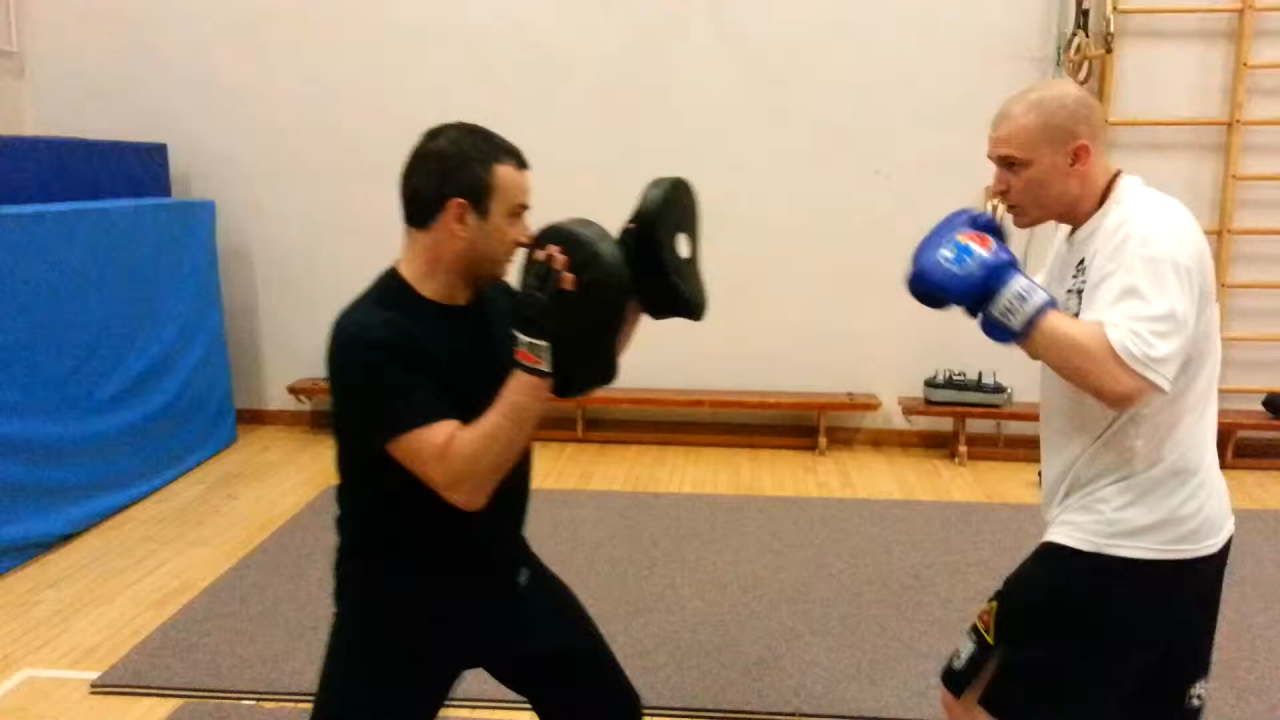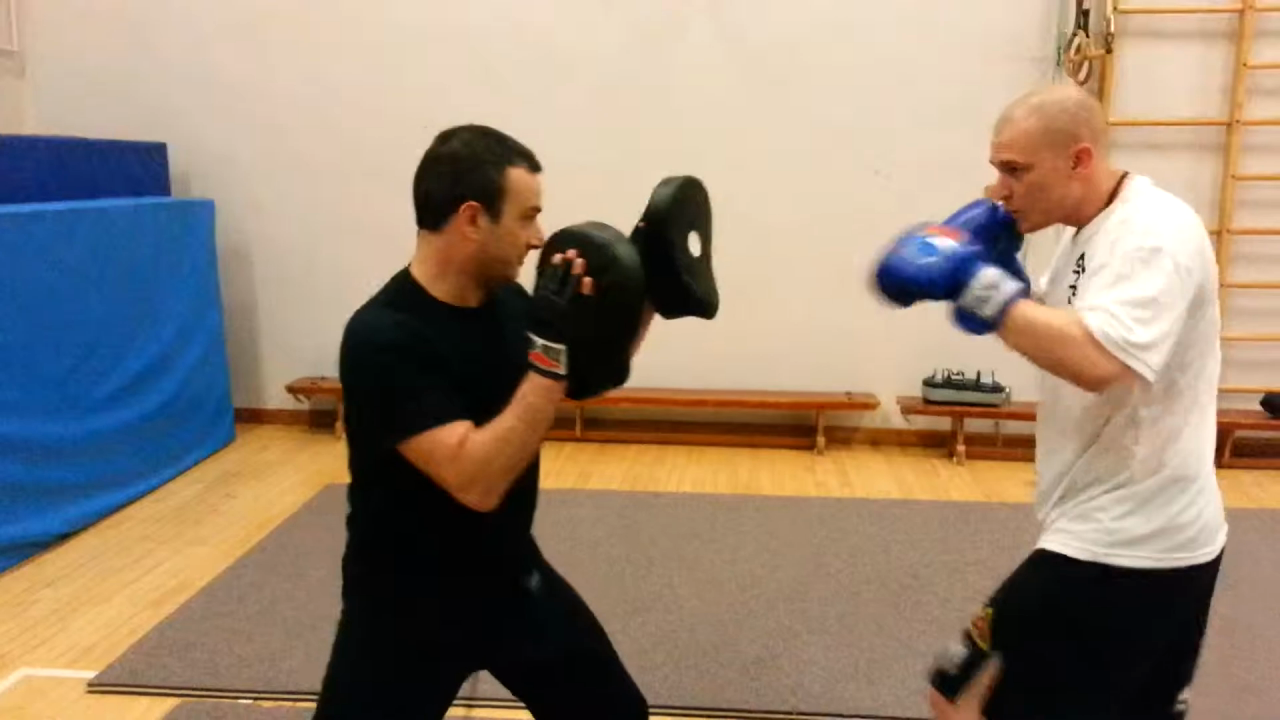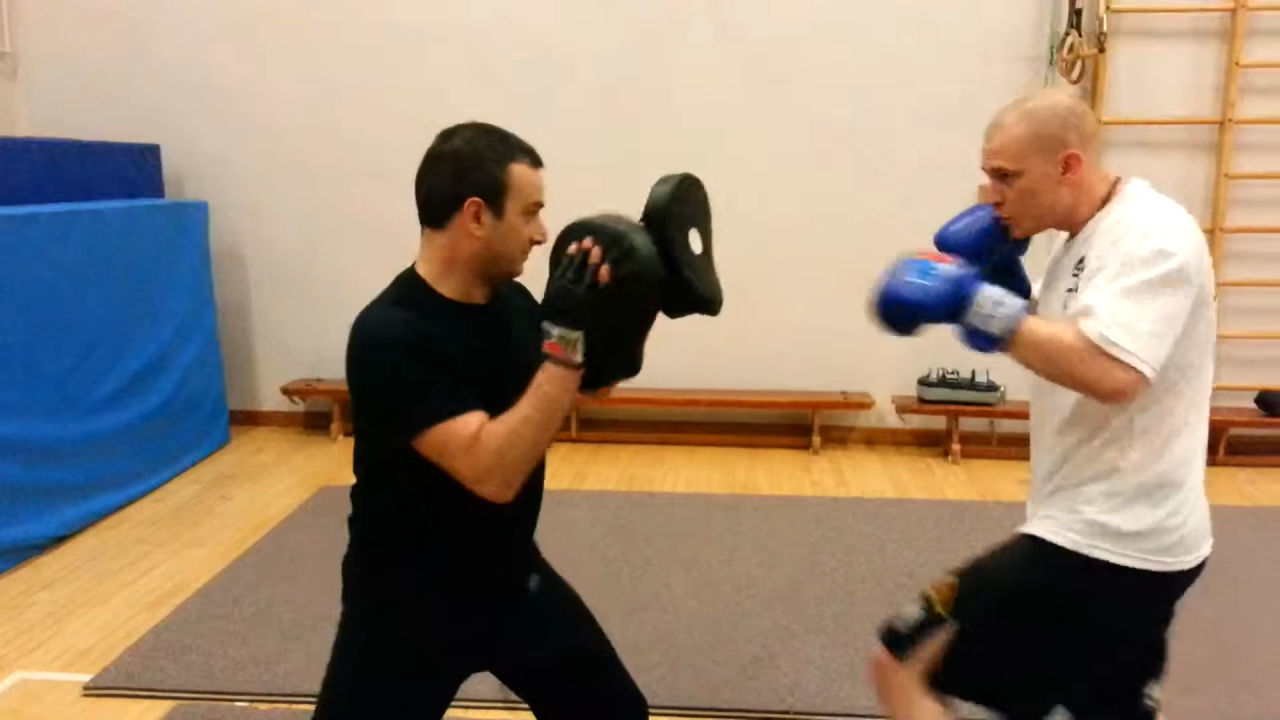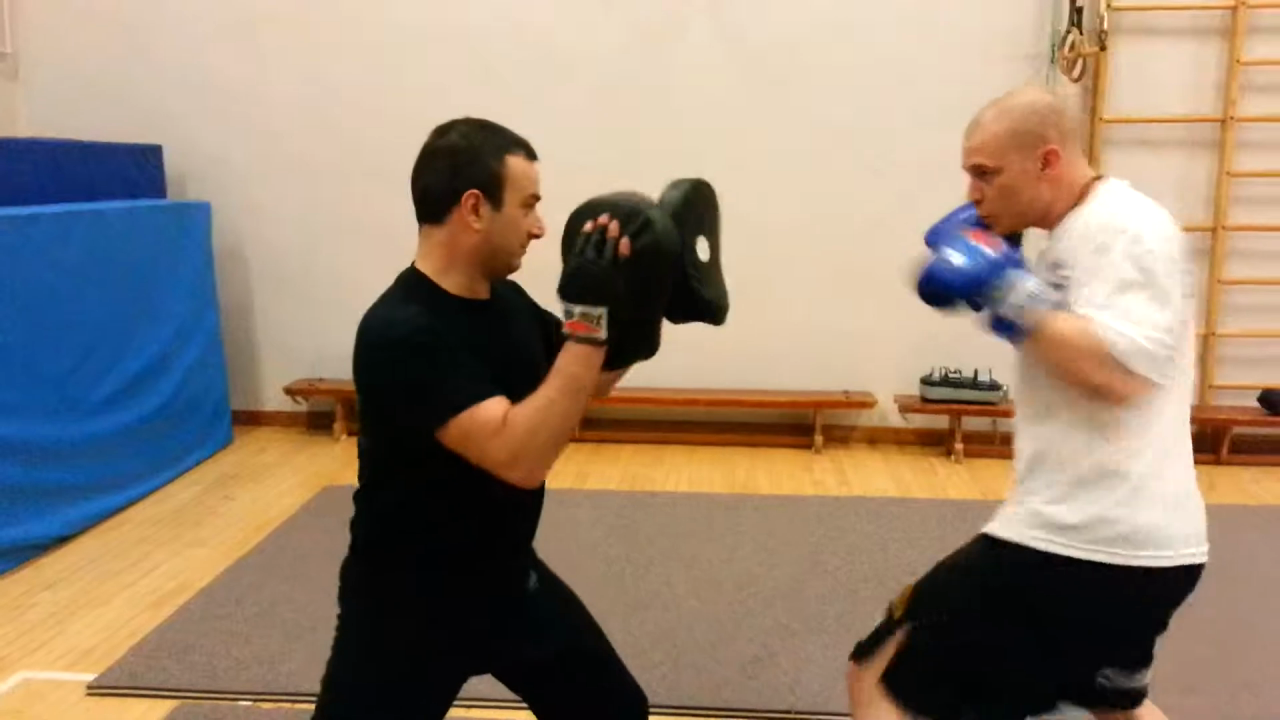
dt=0.1s
person 1, frame 1
left shoulder: (1152, 235)
right shoulder: (1090, 231)
left elbow: (1118, 377)
right elbow: (1076, 348)
left wrist: (1004, 293)
right wrist: (1001, 288)
left hip: (1127, 538)
person 1, frame 2
left shoulder: (1154, 234)
right shoulder: (1093, 234)
left elbow: (1095, 362)
right elbow: (1059, 341)
left wrist: (978, 283)
right wrist: (1000, 274)
left hip: (1121, 547)
person 1, frame 3
left shoulder: (1152, 237)
right shoulder: (1091, 239)
left elbow: (1109, 372)
right elbow: (1059, 353)
left wrist: (979, 301)
right wrist: (993, 293)
left hip: (1106, 543)
left knee: (904, 660)
person 1, frame 4
left shoulder: (1127, 231)
right shoulder: (1079, 234)
left elbow: (1111, 375)
right elbow: (1052, 350)
left wrist: (1010, 287)
right wrist: (1003, 282)
left hip: (1076, 543)
person 2, frame 1
left shoulder: (492, 299)
right shoulder: (372, 337)
right elbow: (464, 480)
right wrist: (536, 350)
left hip: (503, 573)
right hip: (400, 599)
person 2, frame 2
left shoulder: (503, 300)
right shoulder: (384, 339)
right elbow: (476, 481)
right wrist: (549, 352)
left hip: (512, 575)
right hip: (409, 601)
person 2, frame 3
left shoulder: (504, 301)
right shoulder: (392, 336)
left elbow: (587, 376)
right elbow: (493, 473)
right wrist: (568, 339)
left hip: (510, 577)
right hip: (409, 599)
person 2, frame 4
left shoulder: (502, 299)
right shoulder: (399, 334)
left elbow: (591, 379)
right elbow: (522, 458)
right wrist: (589, 320)
left hip: (508, 578)
right hip: (407, 601)
